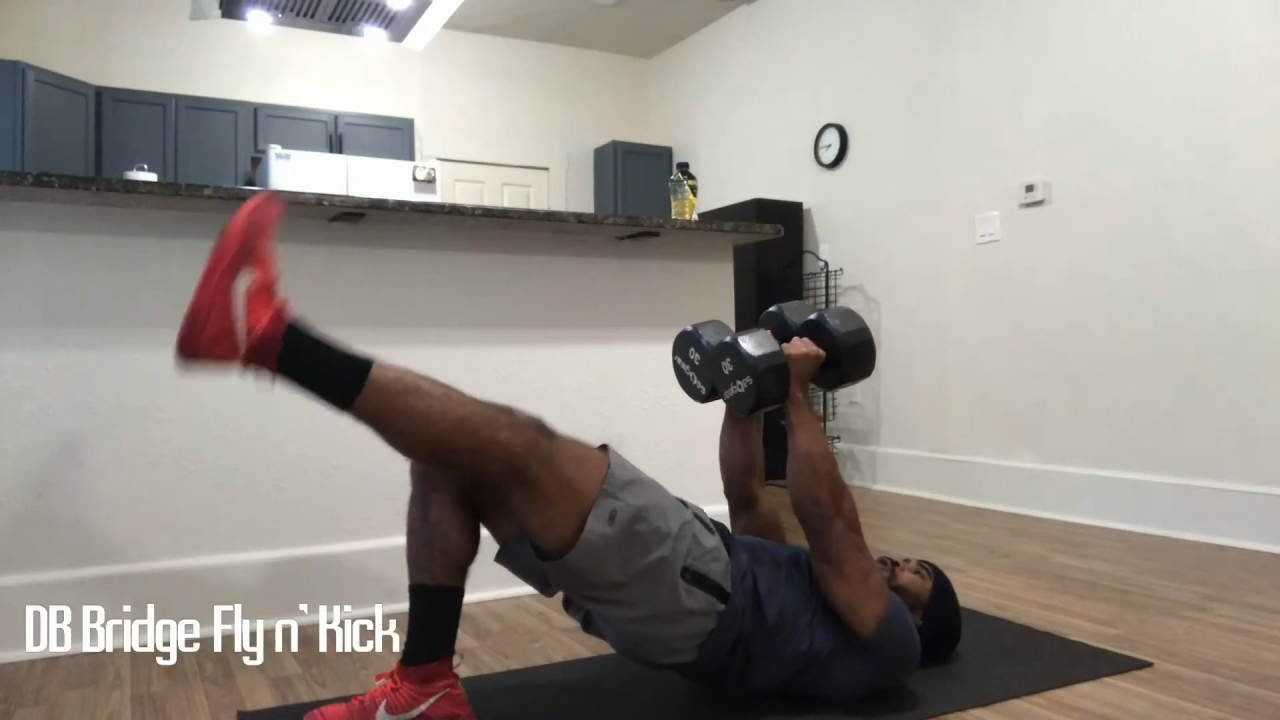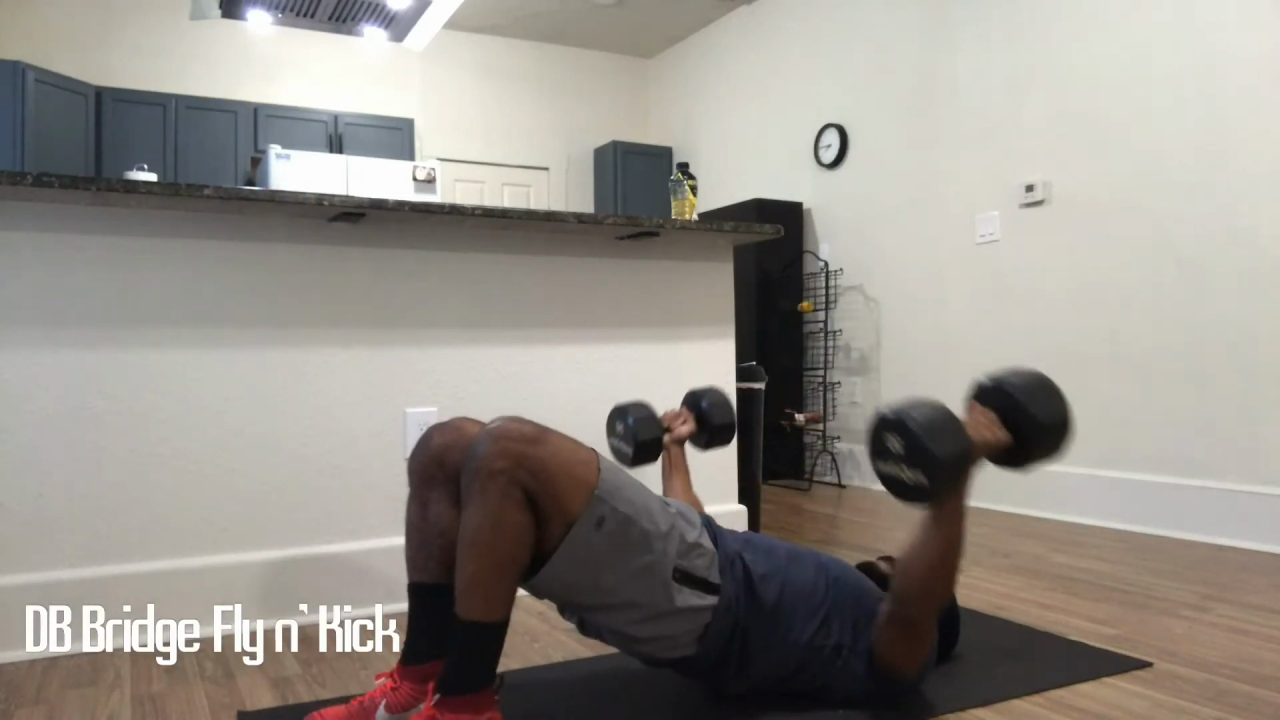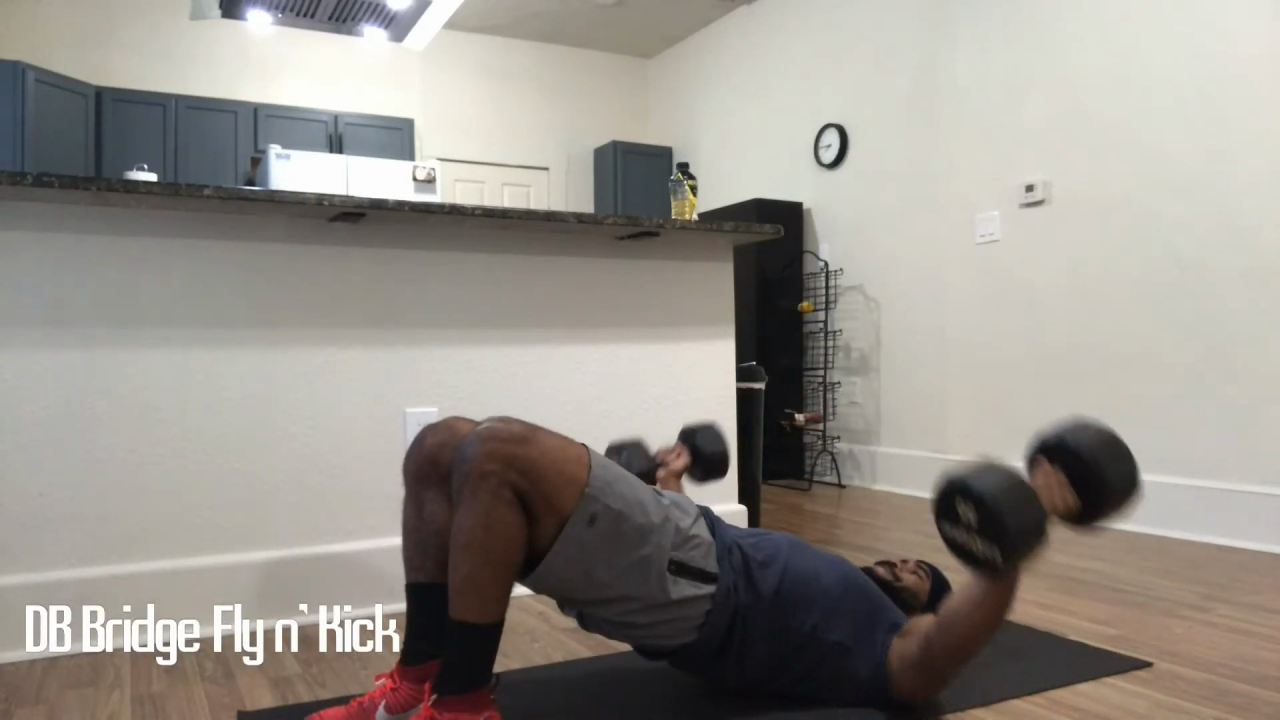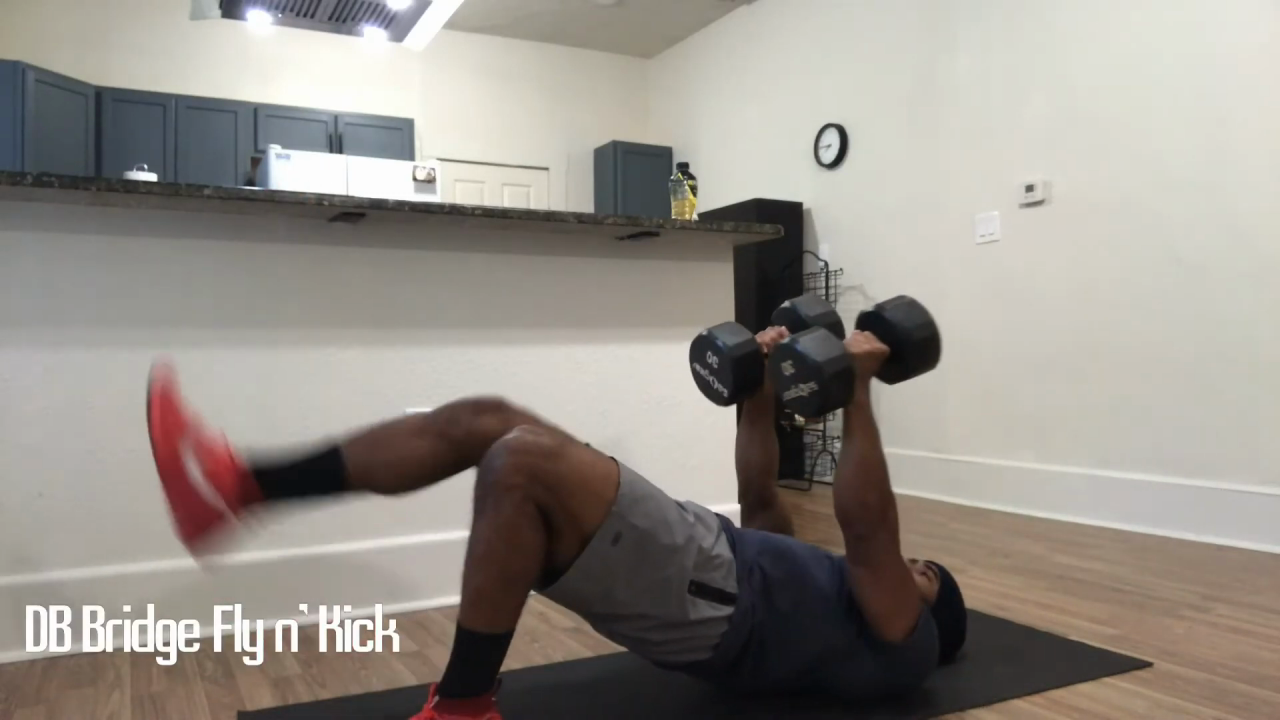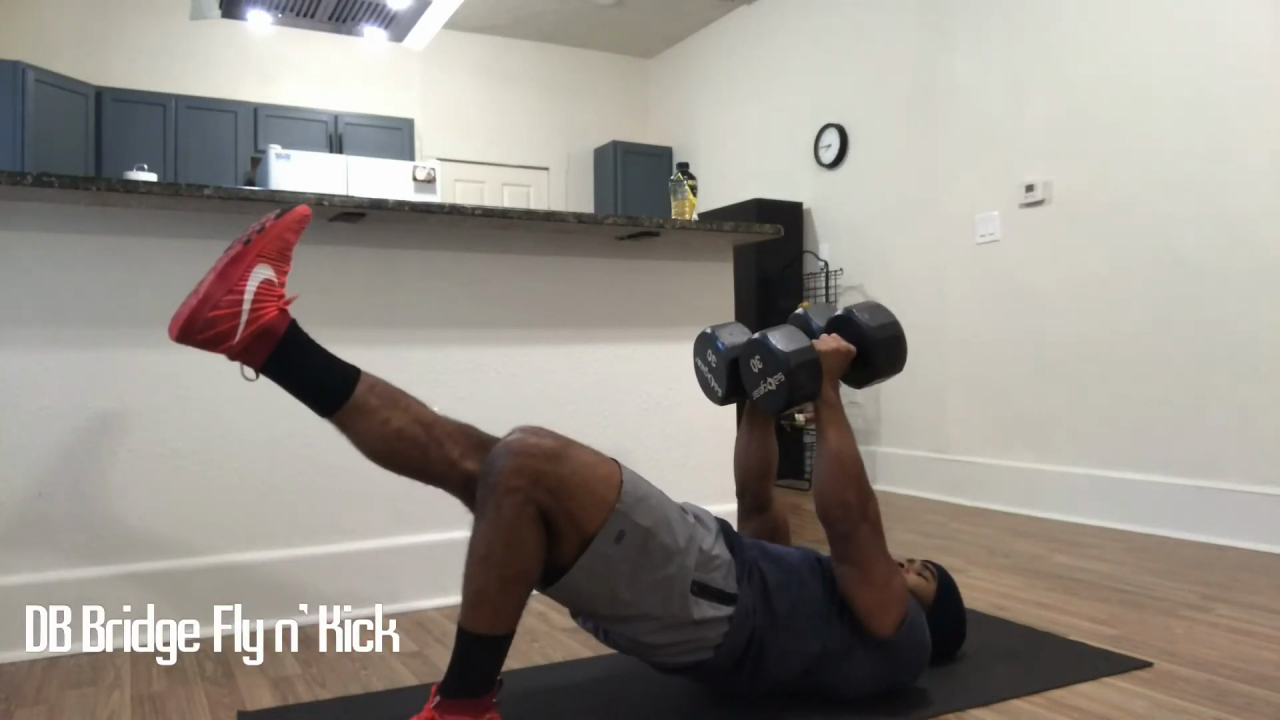
dt=1s
person 1, frame 1
left shoulder: (888, 643)
right shoulder: (814, 584)
left elbow: (830, 517)
right elbow: (747, 490)
left wrist: (798, 398)
left hip: (693, 589)
right hip: (643, 579)
left knee: (509, 441)
right knee: (450, 456)
left ankle: (263, 333)
person 1, frame 2
left shoulder: (886, 653)
right shoulder: (818, 587)
left elbow: (918, 607)
left wrist: (954, 476)
right wrist: (676, 454)
left hip: (692, 597)
left knee: (506, 452)
right knee: (447, 449)
person 1, frame 3
left shoulder: (888, 645)
right shoulder: (835, 595)
left elbow: (946, 650)
right wrist: (673, 481)
left hip: (689, 582)
right hip: (679, 557)
left knee: (496, 453)
right knee: (443, 448)
person 1, frame 4
left shoulder: (899, 644)
right shoulder: (841, 595)
left elbow: (871, 532)
right elbow: (761, 502)
left wrist: (859, 399)
right wrist: (761, 391)
left hip: (706, 590)
left knee: (523, 457)
right knee: (482, 420)
right ankle: (239, 484)
person 1, frame 5
left shoulder: (895, 641)
right shoulder: (823, 586)
left elbow: (850, 523)
right elbow: (757, 503)
left wrist: (827, 393)
right wrist: (760, 396)
left hip: (705, 597)
right hip: (674, 583)
left knee: (527, 459)
right knee: (464, 454)
right ankle: (261, 334)
